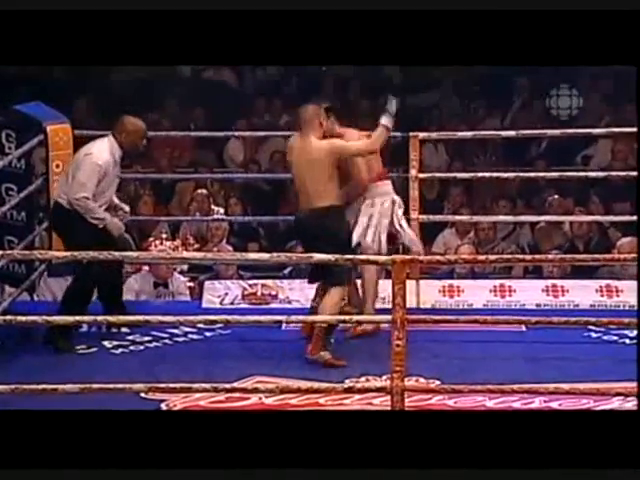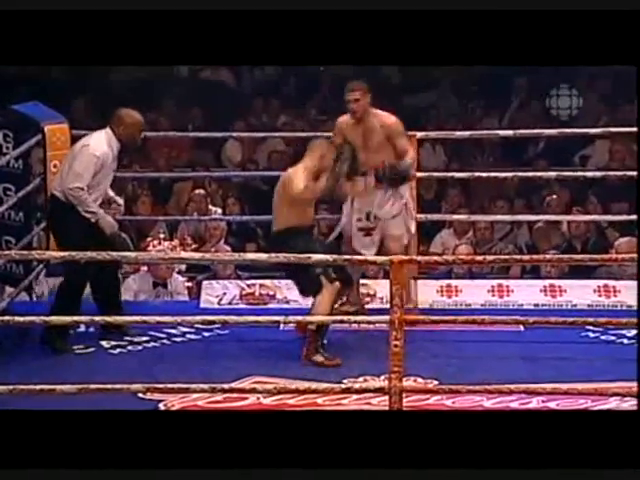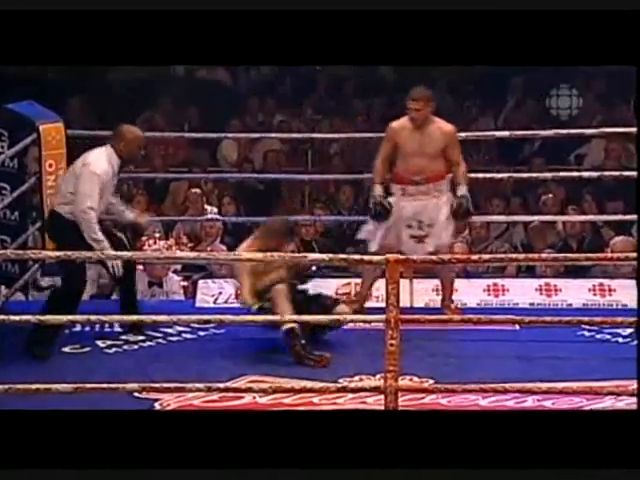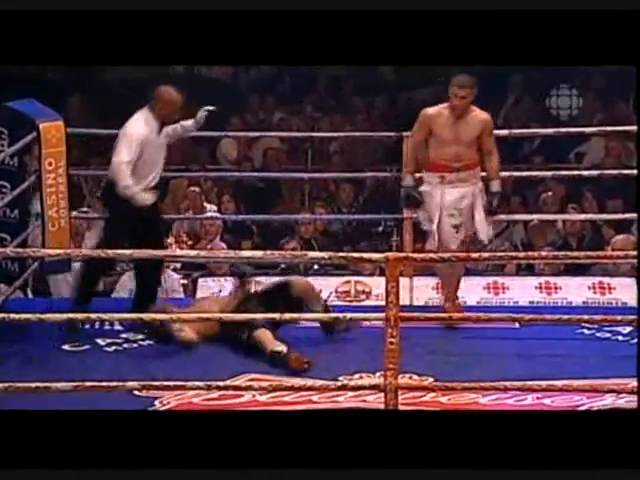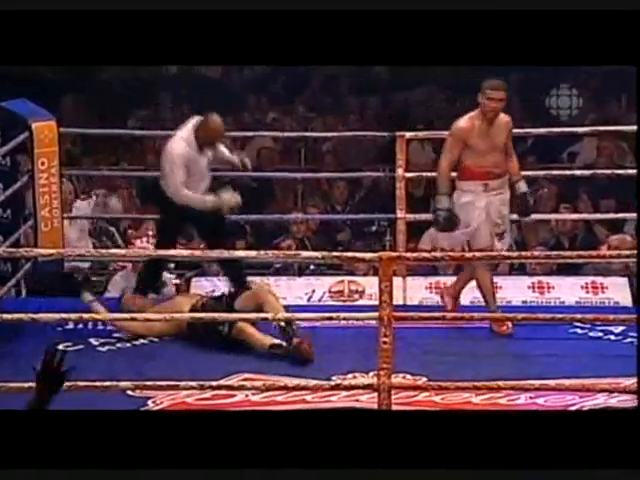
dt=0.3s
person 1, frame 1
left shoulder: (350, 139)
right shoulder: (342, 141)
left elbow: (362, 179)
left hip: (377, 197)
right hip: (367, 199)
left knee: (367, 256)
left ankle: (369, 317)
person 1, frame 2
left shoulder: (389, 123)
right shoulder: (343, 124)
left elbow: (409, 152)
left wrist: (406, 168)
left hip: (391, 187)
right hip: (362, 188)
left knee: (394, 246)
right knee: (351, 245)
right ankle: (352, 299)
person 1, frame 3
left shoulder: (446, 131)
right shoulder: (396, 129)
left elbow: (458, 164)
right elbow: (381, 160)
left wrist: (462, 193)
right wrist: (377, 193)
left hip: (435, 197)
right hip: (403, 196)
left knee: (444, 252)
right knee: (383, 250)
left ankle: (447, 302)
right ankle: (360, 300)
person 1, frame 4
left shoulder: (483, 120)
right shoulder: (430, 115)
left elbow: (490, 154)
right elbow: (412, 146)
left wrist: (495, 188)
right wrist: (408, 181)
left hip: (469, 184)
right hip: (437, 184)
left knee: (460, 244)
right knee: (444, 243)
left ankle: (450, 300)
right ankle: (447, 297)
person 1, frame 5
left shoulder: (505, 122)
right shoulder: (463, 127)
right elbow: (445, 165)
left wrist: (521, 187)
right wrist: (442, 202)
left hip: (500, 190)
right hip: (473, 193)
left knee: (484, 251)
right knee: (481, 253)
left ankle: (452, 292)
right ankle: (495, 315)
person 2, frame 1
left shoulder: (111, 152)
right shoulder: (98, 157)
right elbow: (79, 198)
left wrist: (115, 204)
right wrist: (108, 221)
left hip: (85, 214)
right hip: (70, 215)
left knee: (112, 260)
right knee: (90, 271)
left ankle: (116, 315)
right ankle: (59, 331)
person 2, frame 2
left shoulder: (110, 147)
right shoulder: (95, 149)
right elbow: (73, 188)
left wrist: (111, 199)
right wrist: (101, 217)
left hip: (86, 211)
right hip: (66, 210)
left knee: (106, 264)
right knee: (79, 271)
left ankle: (111, 322)
right ankle: (55, 333)
person 2, frame 3
left shoulder: (110, 163)
right shoulder: (96, 167)
right elbow: (84, 211)
left wrist: (131, 217)
right wrist: (104, 248)
left hip: (85, 222)
right hip: (66, 223)
left knee: (125, 258)
right knee: (75, 282)
left ankle: (130, 316)
right ankle: (40, 340)
person 2, frame 4
left shoulder: (157, 125)
right shoulder: (136, 130)
left elbow: (167, 135)
right elbow: (119, 169)
left wrist: (194, 122)
right wrist: (136, 195)
left hip: (145, 197)
right hip: (123, 198)
left knee: (151, 252)
right knee: (109, 252)
left ankle: (143, 305)
right ankle: (80, 302)
person 2, frame 5
left shoulder: (200, 125)
right shoulder: (177, 150)
left elbow: (214, 150)
right elbow: (177, 193)
left wrist: (233, 159)
right wrist: (216, 201)
left hip: (200, 200)
right hip: (177, 203)
left knee: (222, 243)
right knee: (163, 252)
left ankle: (241, 290)
person 3, frame 1
left shoulder: (294, 145)
right shoulder: (329, 147)
right elbow: (373, 145)
right wrist: (388, 115)
left hip: (305, 222)
right hip: (327, 220)
left knee: (328, 275)
right knee: (339, 283)
left ankle: (317, 323)
right ankle: (317, 345)
person 3, frame 2
left shoulder: (311, 176)
right shoulder: (296, 177)
right elbow: (306, 195)
right wrist: (330, 176)
left hip: (303, 240)
right hip: (287, 243)
left knee: (338, 280)
right knee: (331, 285)
left ankle: (312, 322)
right ankle: (312, 347)
person 3, frame 3
left shoulder: (283, 244)
right shoulder: (244, 254)
left elbow: (299, 274)
right elbow: (245, 296)
right wrist: (259, 307)
right hip: (268, 299)
left knee: (343, 311)
right knee: (280, 289)
left ankle: (303, 331)
right ankle: (297, 344)
person 3, frame 4
left shoulder: (199, 303)
right shoulder: (181, 323)
left elbow: (233, 300)
right elbow: (192, 337)
left wrist: (241, 286)
right hip: (232, 324)
left knee: (301, 284)
right knee: (260, 334)
left ankle: (328, 324)
person 3, frame 5
left shoulder: (162, 302)
right shoulder: (147, 318)
right elbow: (119, 321)
right wrist: (91, 302)
left hip: (218, 303)
right hip: (201, 319)
left knee: (261, 291)
right knee: (241, 327)
left ankle: (288, 332)
right ankle: (288, 349)
